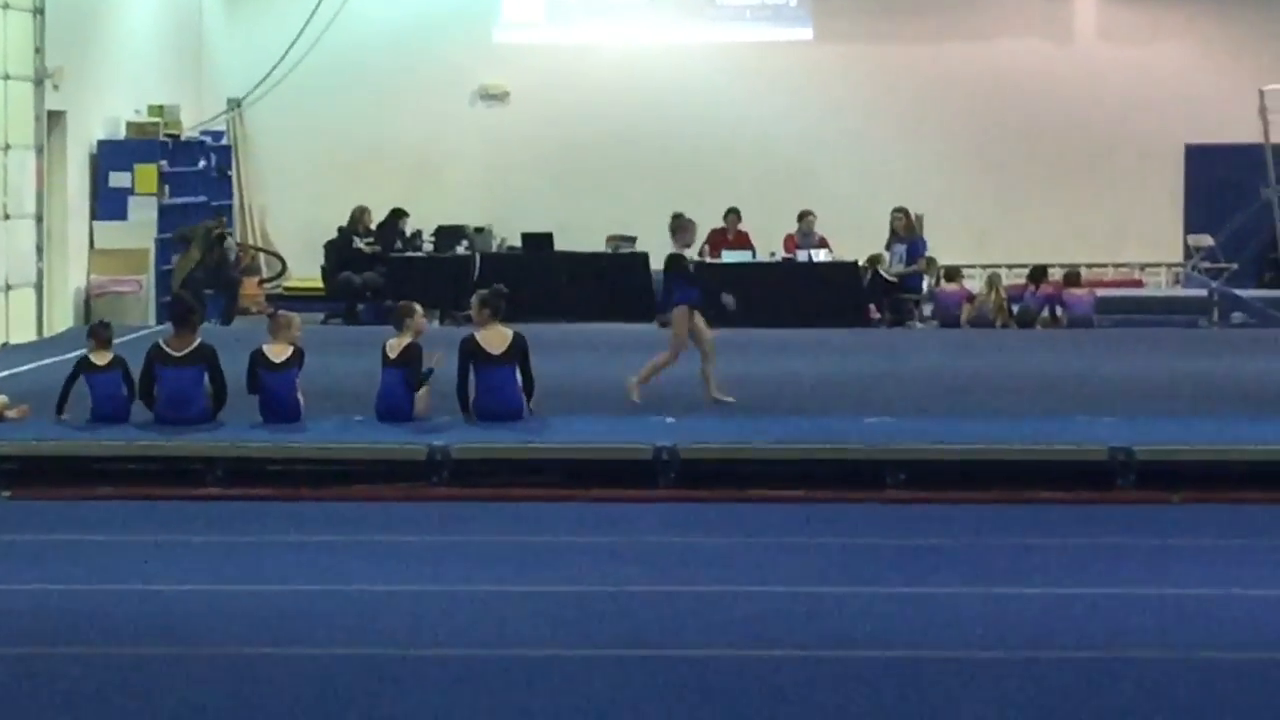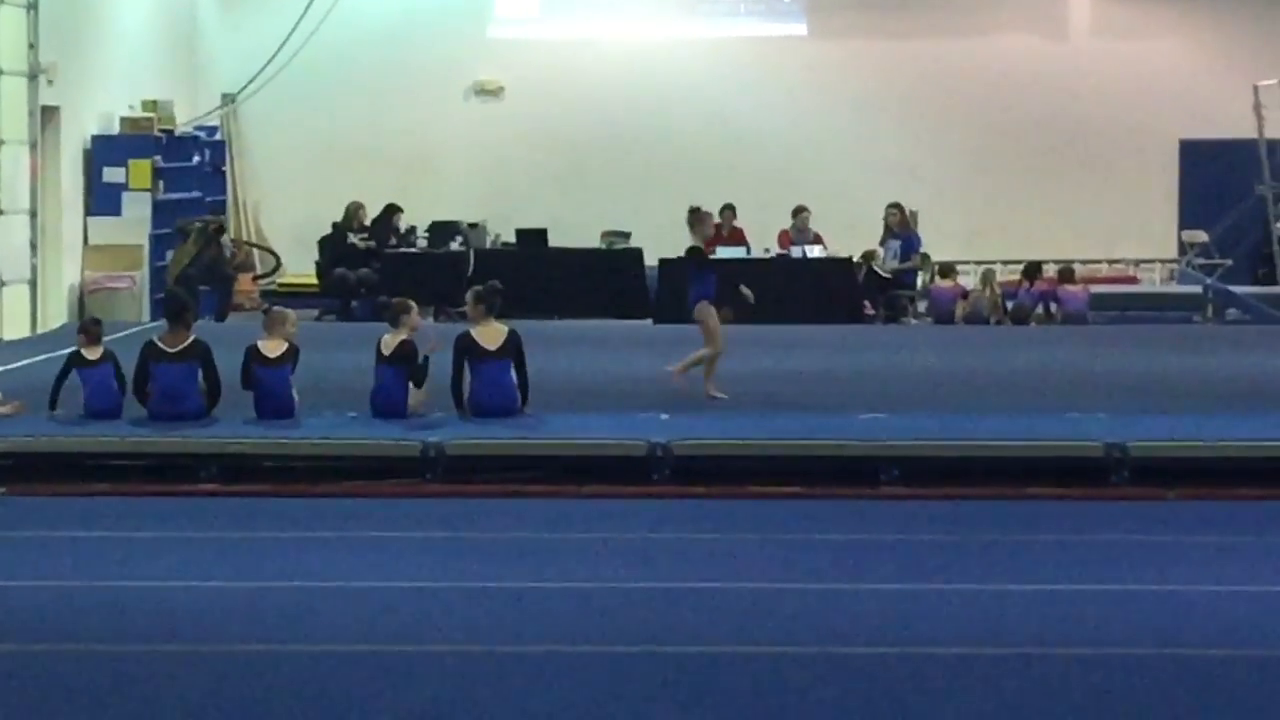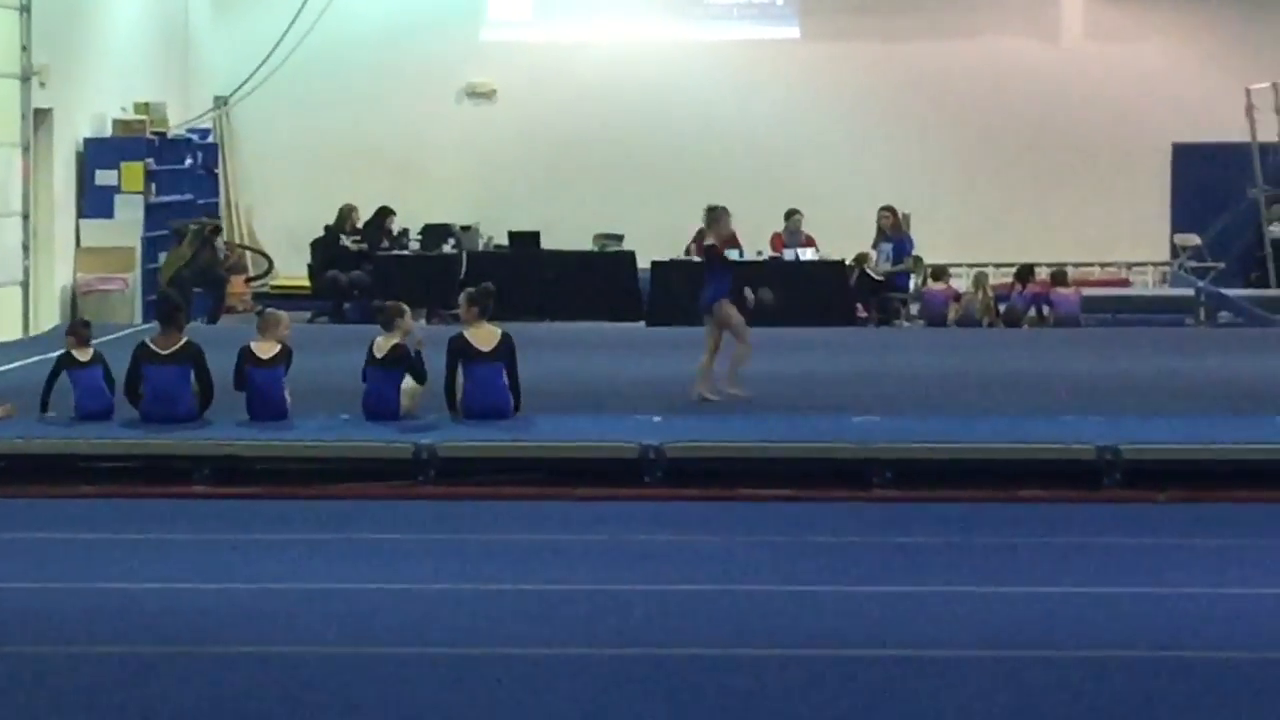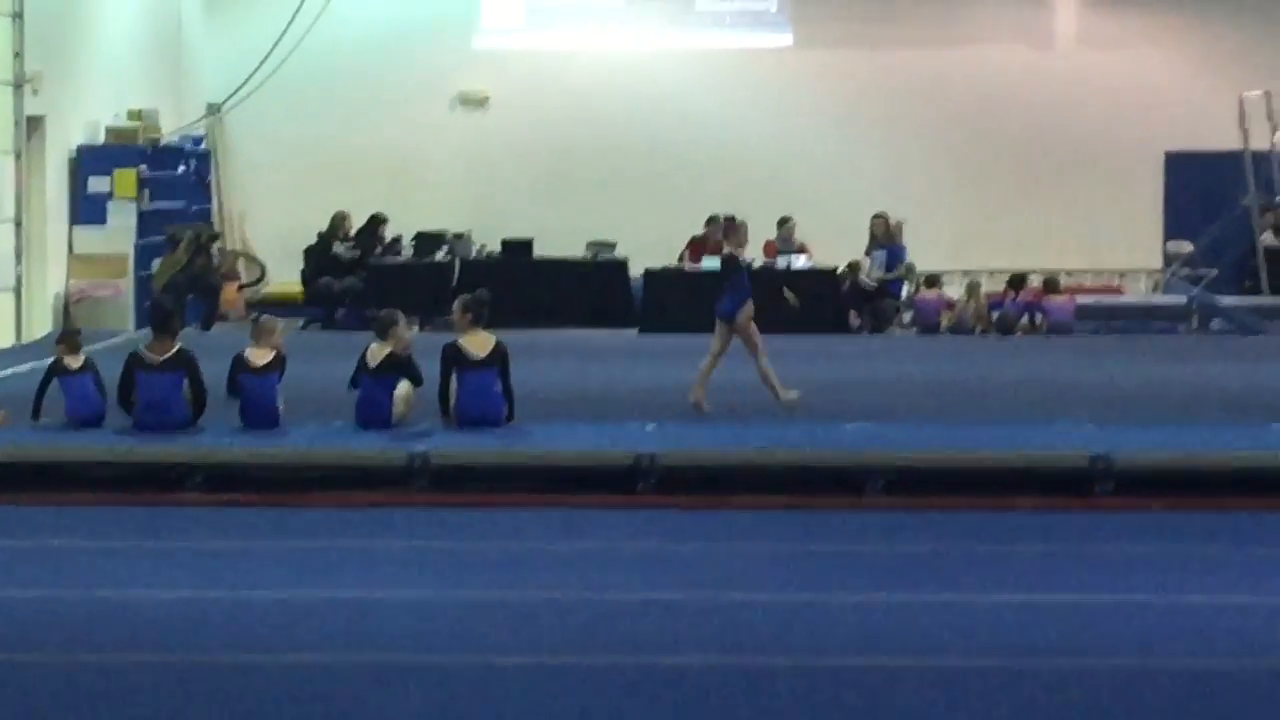
dt=0.1s
person 1, frame 1
left shoulder: (680, 259)
right shoulder: (676, 259)
left elbow: (668, 287)
right elbow: (694, 281)
left wrist: (664, 312)
right wrist: (720, 296)
left hip: (688, 308)
right hip: (680, 309)
left knee: (708, 349)
right knee: (672, 354)
left ankle: (713, 391)
right ankle: (637, 383)
person 1, frame 2
left shoulder: (697, 251)
right shoulder: (694, 252)
right elbow: (717, 272)
right wrist: (740, 288)
left hip: (703, 302)
right hip: (701, 302)
left knee: (714, 347)
right knee: (716, 348)
left ankle: (709, 387)
right ankle: (678, 369)
person 1, frame 3
left shoulder: (712, 249)
right shoulder: (712, 249)
left elbow: (728, 271)
right elbow: (730, 269)
right wrist: (745, 290)
left hip: (716, 300)
right hip: (719, 301)
left knee: (712, 348)
right knee: (745, 341)
left ankle: (703, 387)
right ankle: (731, 383)
person 1, frame 4
left shoulder: (733, 259)
right shoulder: (730, 259)
left elbow: (742, 284)
right elbow: (735, 284)
right wrist: (744, 305)
left hip: (725, 311)
right hip: (735, 310)
left knee: (715, 355)
right knee: (759, 353)
left ankle: (697, 394)
right ankle: (780, 394)
